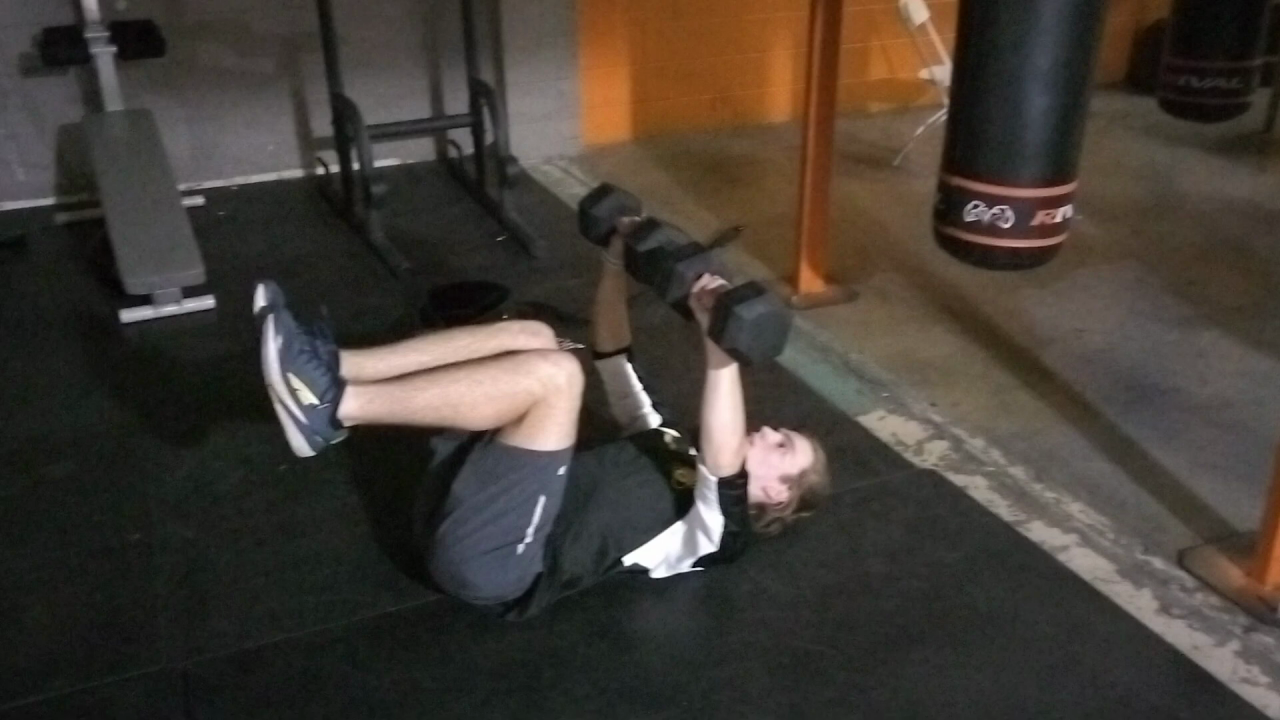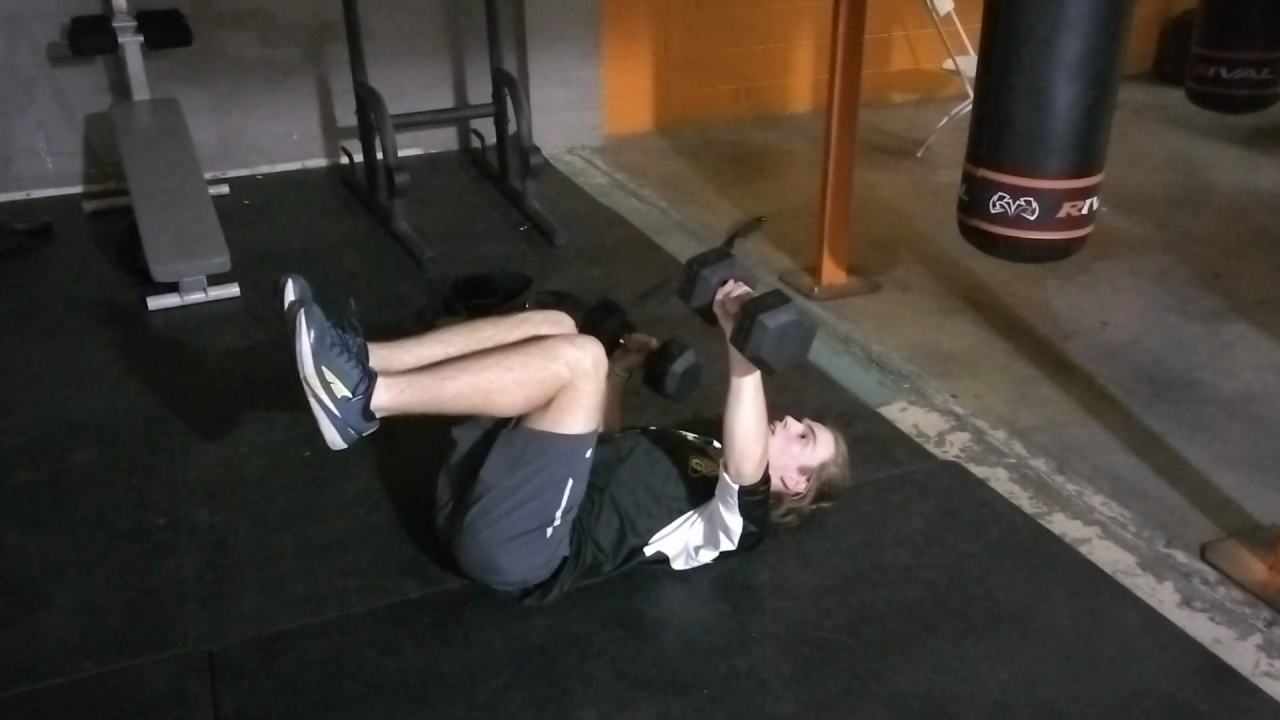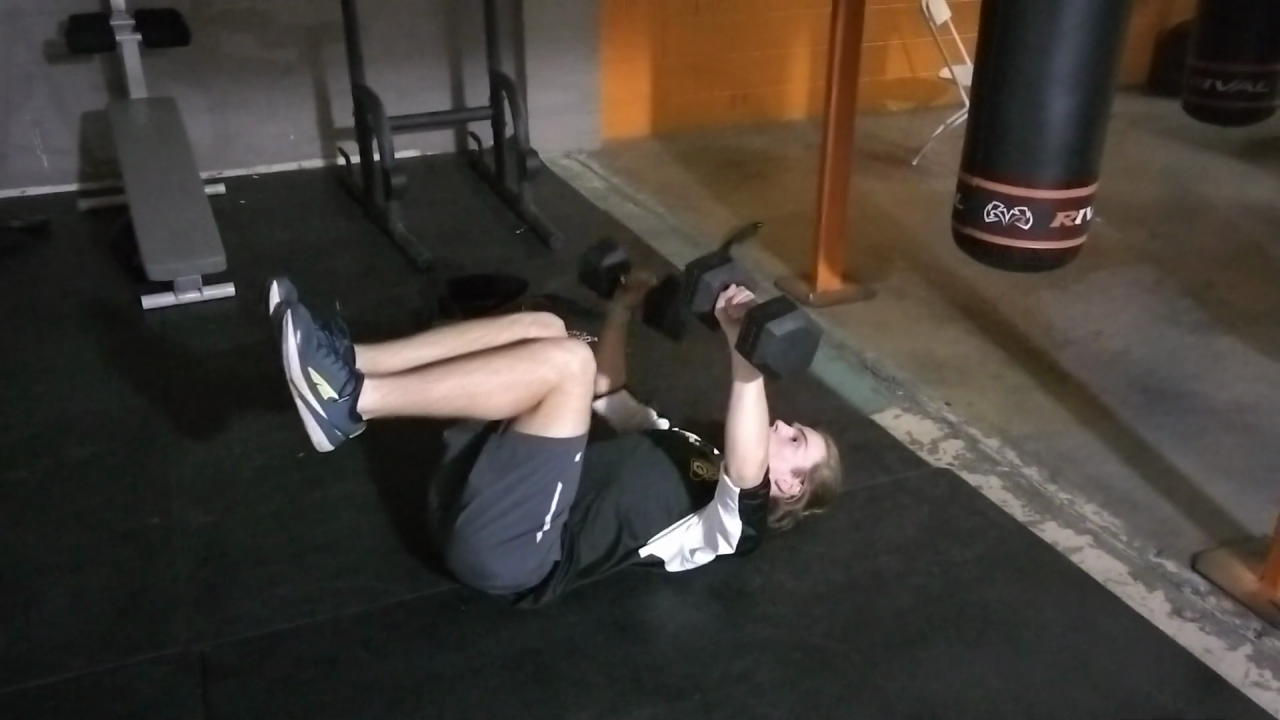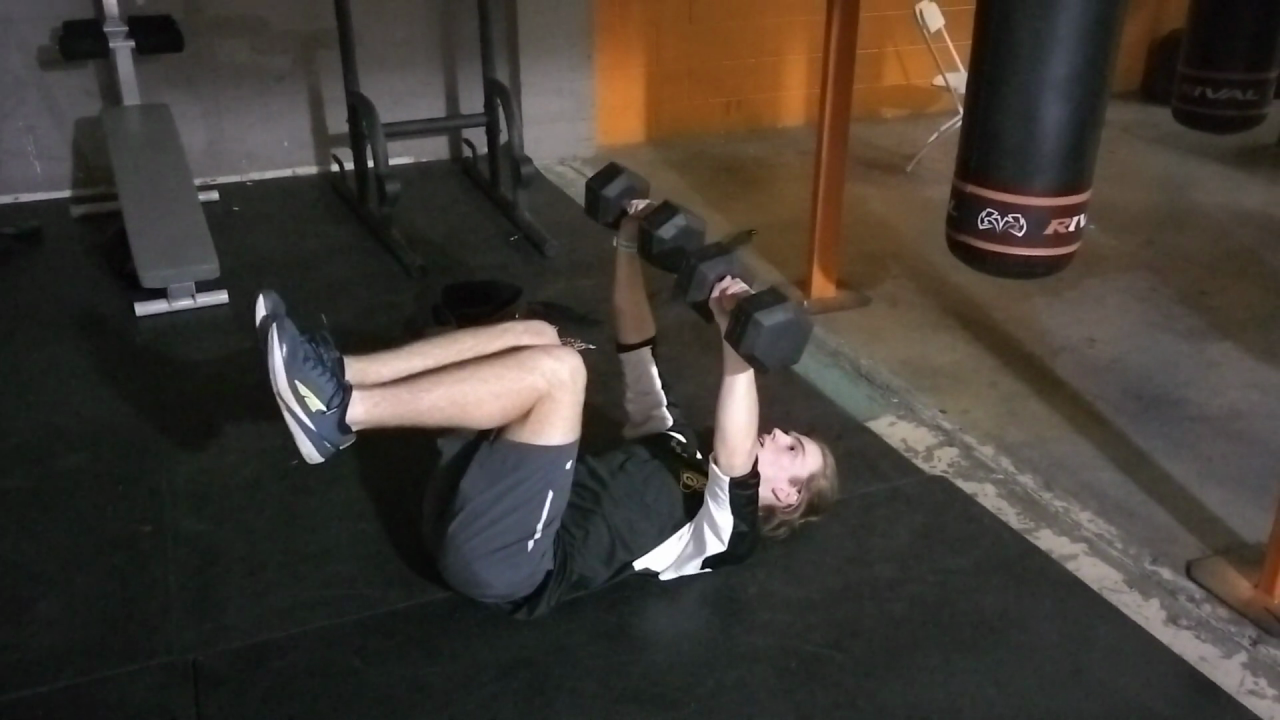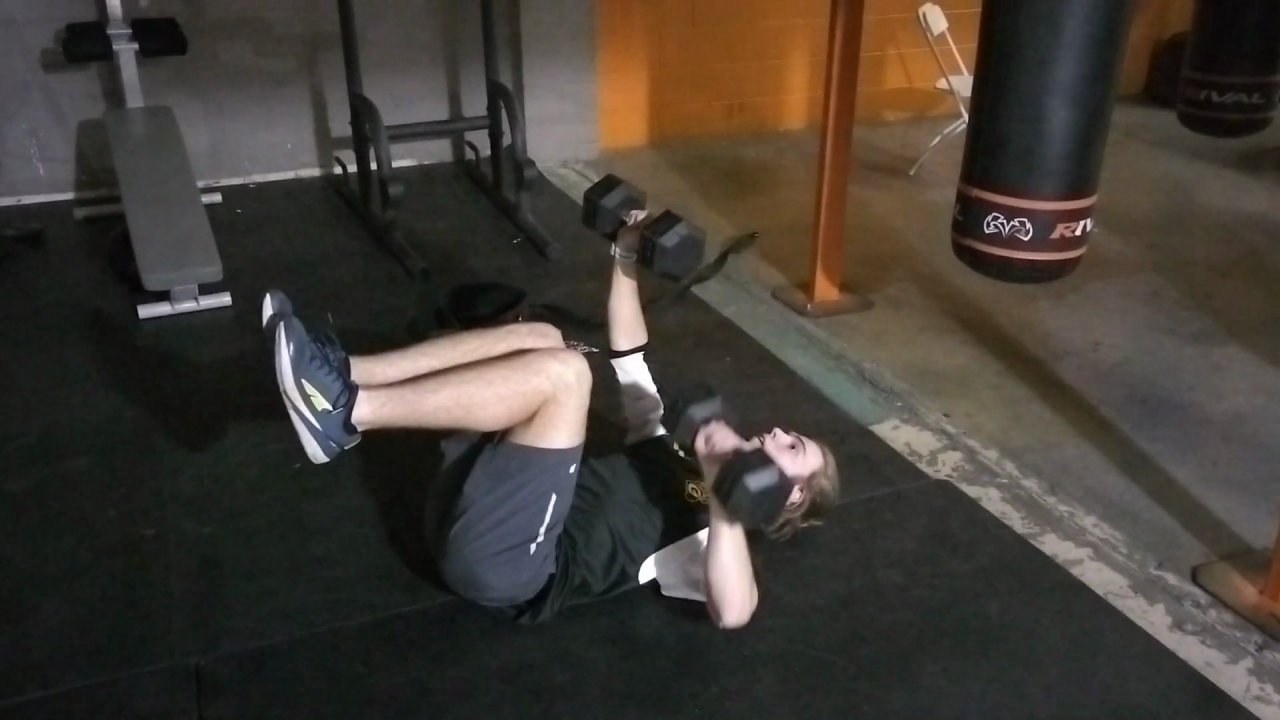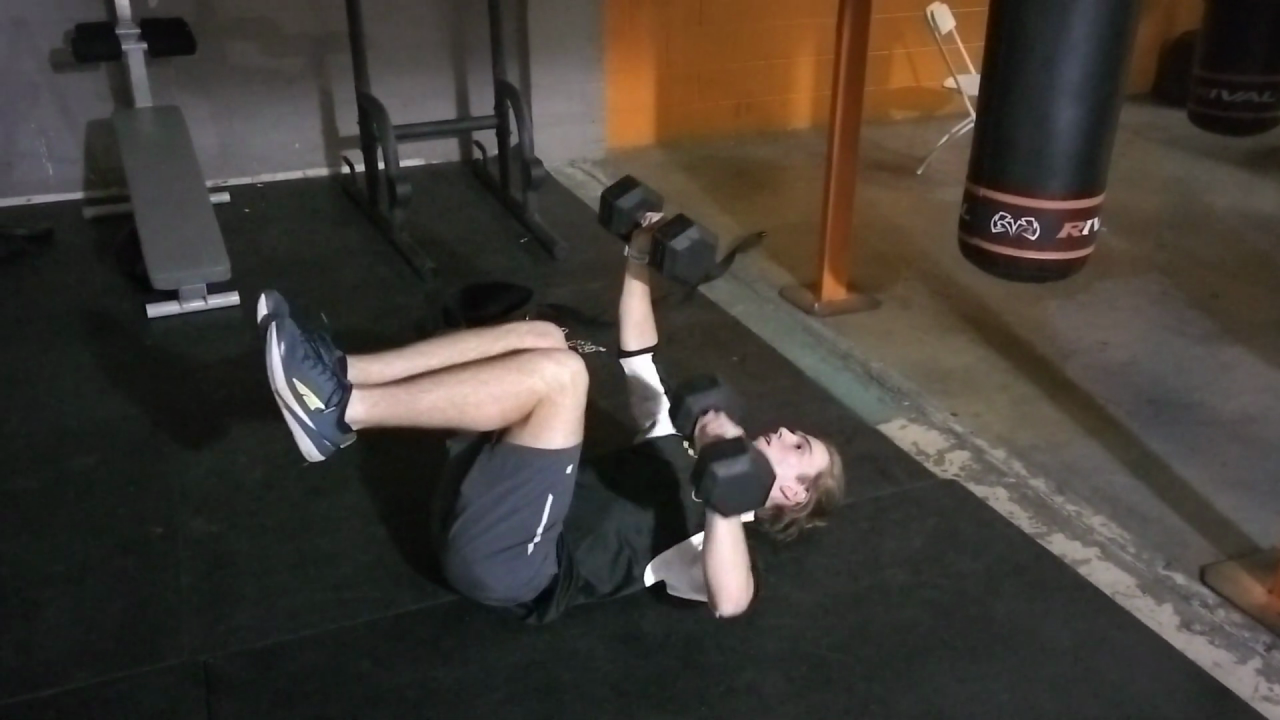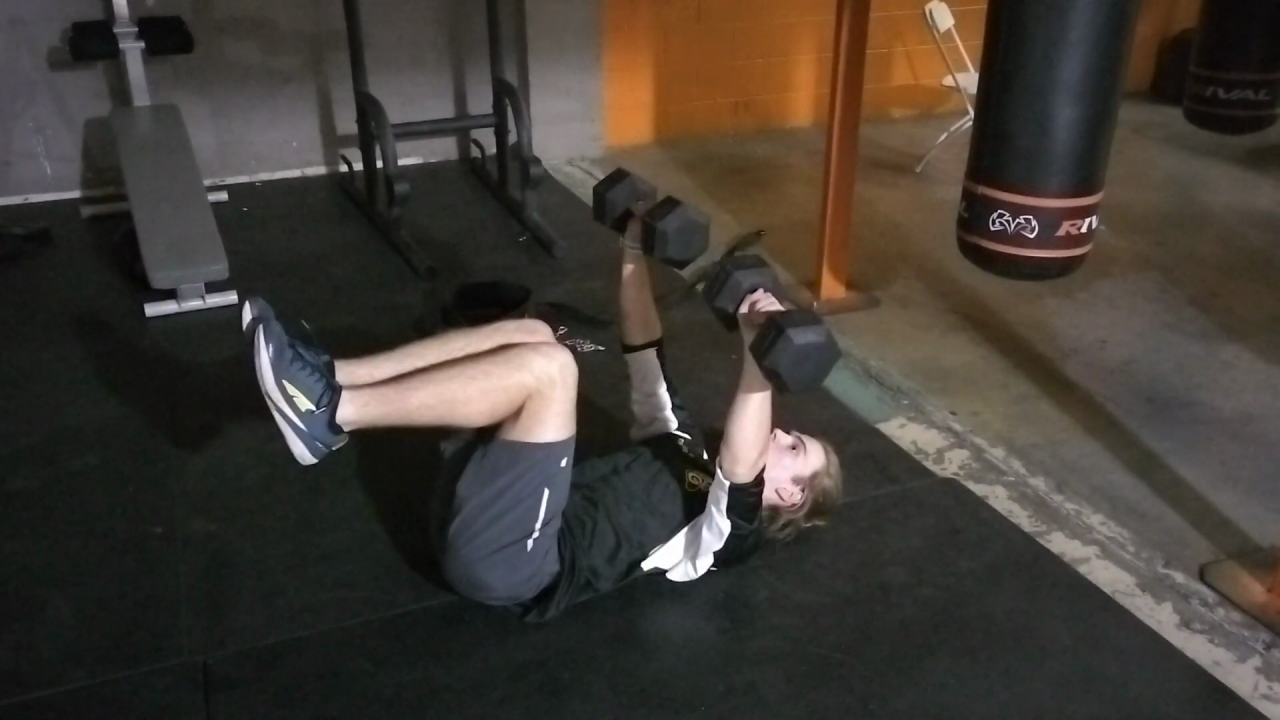
dt=0.7s
person 1, frame 1
left shoulder: (720, 527)
right shoulder: (665, 441)
left elbow: (725, 460)
right elbow: (613, 362)
left wrist: (718, 342)
right wrist: (614, 267)
left hip: (490, 556)
right hip: (463, 502)
left knee: (553, 372)
right knee: (531, 337)
left ankle: (332, 408)
right ankle: (333, 368)
person 1, frame 2
left shoulder: (739, 517)
right shoulder: (696, 450)
left elbow: (745, 467)
right elbow: (599, 435)
left wrist: (743, 350)
right wrist: (620, 370)
left hip: (517, 542)
right hip: (480, 490)
left knee: (578, 357)
right knee: (552, 326)
left ankle: (364, 402)
right ankle: (360, 360)
person 1, frame 3
left shoulder: (734, 520)
right shoulder: (685, 443)
left elbow: (745, 470)
right elbow: (607, 395)
left wrist: (744, 353)
right wrist: (621, 312)
left hip: (509, 544)
right hip: (476, 490)
left knee: (568, 360)
right knee: (545, 326)
left ankle: (351, 401)
right ankle: (346, 360)
person 1, frame 4
left shoulder: (728, 529)
right shoulder: (673, 438)
left elbow: (734, 460)
right elbow: (637, 347)
left wrist: (738, 346)
right wrist: (628, 246)
left hip: (502, 555)
right hip: (472, 498)
left knee: (557, 369)
right knee: (536, 336)
left ankle: (339, 414)
right ankle: (336, 372)
person 1, frame 5
left shoulder: (726, 528)
right shoulder: (677, 442)
left elbow: (733, 610)
right elbow: (629, 357)
right wrist: (625, 258)
left hip: (499, 557)
right hip: (474, 503)
left knee: (563, 370)
right knee: (539, 338)
left ankle: (345, 414)
right ankle: (341, 374)
person 1, frame 6
left shoulder: (729, 524)
right shoulder: (679, 442)
left elbow: (731, 601)
right elbow: (638, 358)
right wrist: (638, 261)
left hip: (505, 558)
right hip: (478, 502)
left knee: (560, 373)
right knee: (541, 337)
left ankle: (340, 411)
right ankle: (339, 370)
person 1, frame 7
left shoulder: (726, 528)
right shoulder: (683, 440)
left elbow: (742, 462)
right elbow: (642, 348)
left wrist: (758, 351)
right wrist: (635, 252)
left hip: (508, 556)
right hip: (480, 507)
left knee: (548, 364)
right knee: (530, 335)
left ankle: (329, 415)
right ankle: (329, 376)
